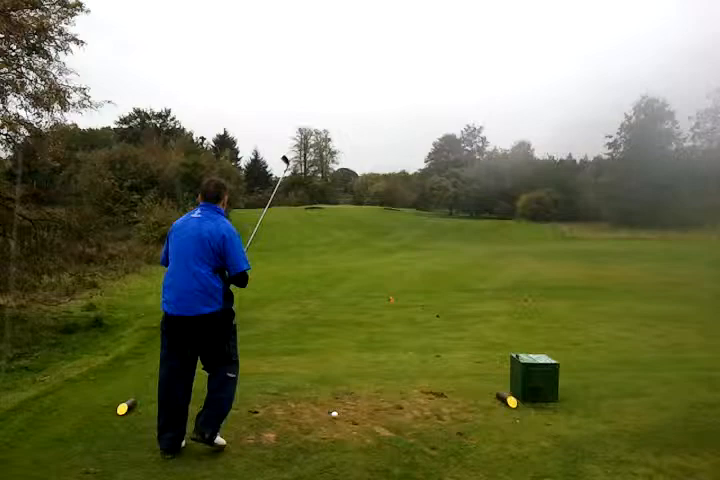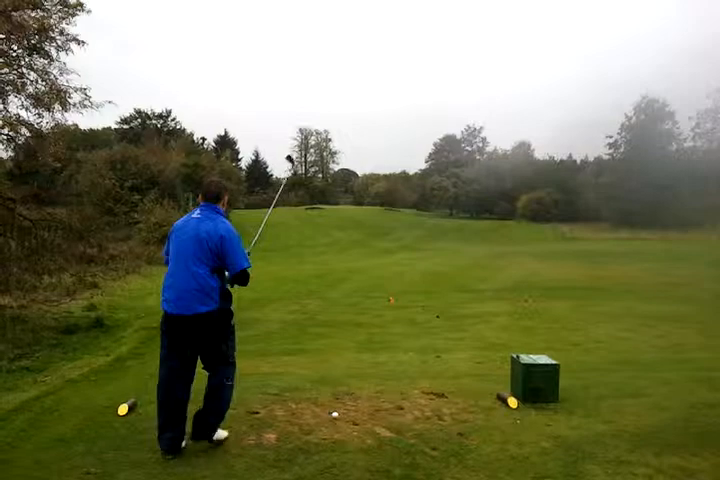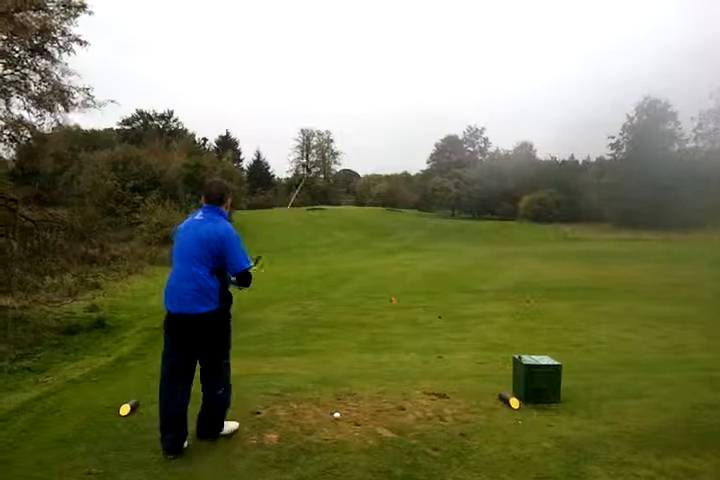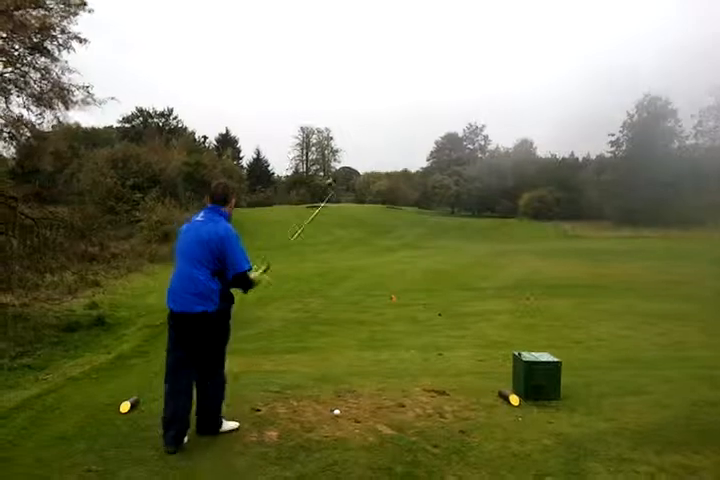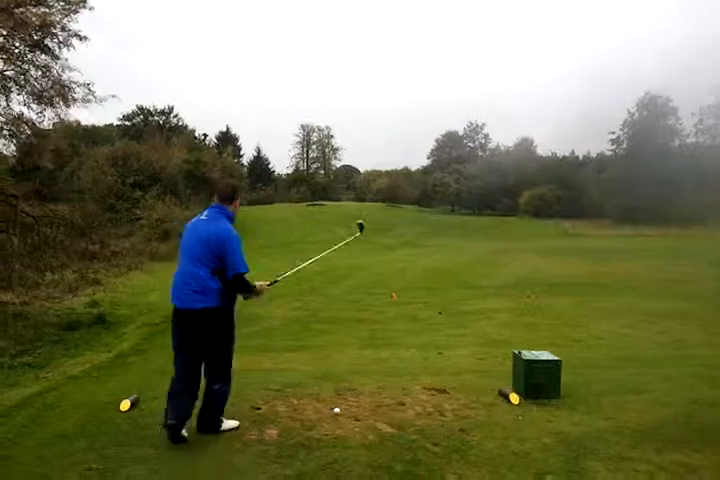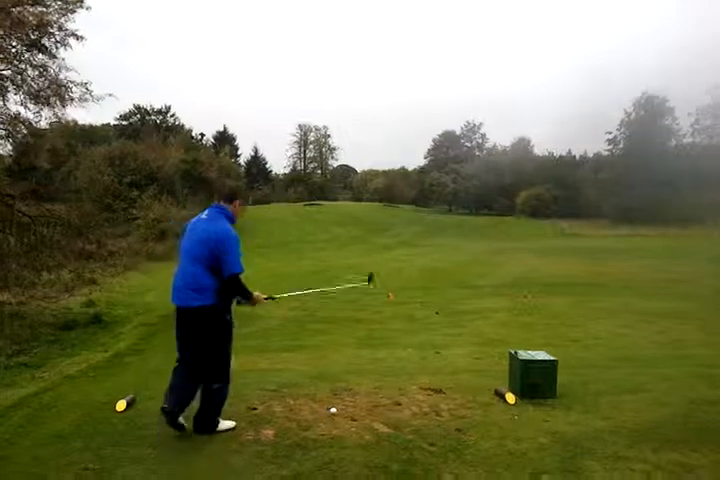
dt=0.1s
person 1, frame 1
left shoulder: (178, 225)
right shoulder: (224, 229)
left elbow: (166, 261)
right elbow: (241, 278)
right wrist: (226, 275)
left hip: (175, 310)
right hip: (211, 311)
left knee: (174, 375)
right knee: (224, 368)
left ankle: (170, 441)
right ankle: (207, 428)
person 1, frame 2
left shoulder: (179, 225)
right shoulder: (224, 229)
right elbow: (242, 277)
right wrist: (229, 275)
left hip: (175, 309)
right hip: (209, 311)
left knee: (173, 375)
right knee: (221, 369)
left ankle: (170, 441)
right ankle: (206, 426)
person 1, frame 3
left shoulder: (184, 226)
right shoulder: (225, 231)
right elbow: (242, 277)
right wrist: (243, 277)
left hip: (177, 309)
right hip: (209, 311)
left knee: (175, 375)
right knee: (215, 372)
left ankle: (172, 439)
right ankle: (210, 426)
person 1, frame 4
left shoulder: (187, 227)
right shoulder: (225, 232)
right elbow: (240, 279)
left wrist: (226, 280)
right wrist: (251, 281)
left hip: (179, 307)
right hip: (209, 310)
left knee: (178, 371)
right knee: (211, 371)
left ankle: (173, 435)
right ankle: (209, 422)
person 1, frame 5
left shoulder: (193, 224)
right shoulder: (226, 232)
right elbow: (236, 280)
left wrist: (242, 289)
right wrist: (254, 289)
left hip: (184, 304)
right hip: (212, 307)
left knee: (186, 364)
right knee: (217, 366)
left ankle: (175, 420)
right ankle: (210, 421)
person 1, frame 6
left shoulder: (194, 223)
right shoulder: (225, 232)
right elbow: (232, 280)
left wrist: (240, 294)
right wrist: (249, 296)
left hip: (185, 301)
right hip: (210, 306)
left knee: (189, 358)
right knee: (215, 366)
left ankle: (173, 406)
right ankle: (207, 421)
